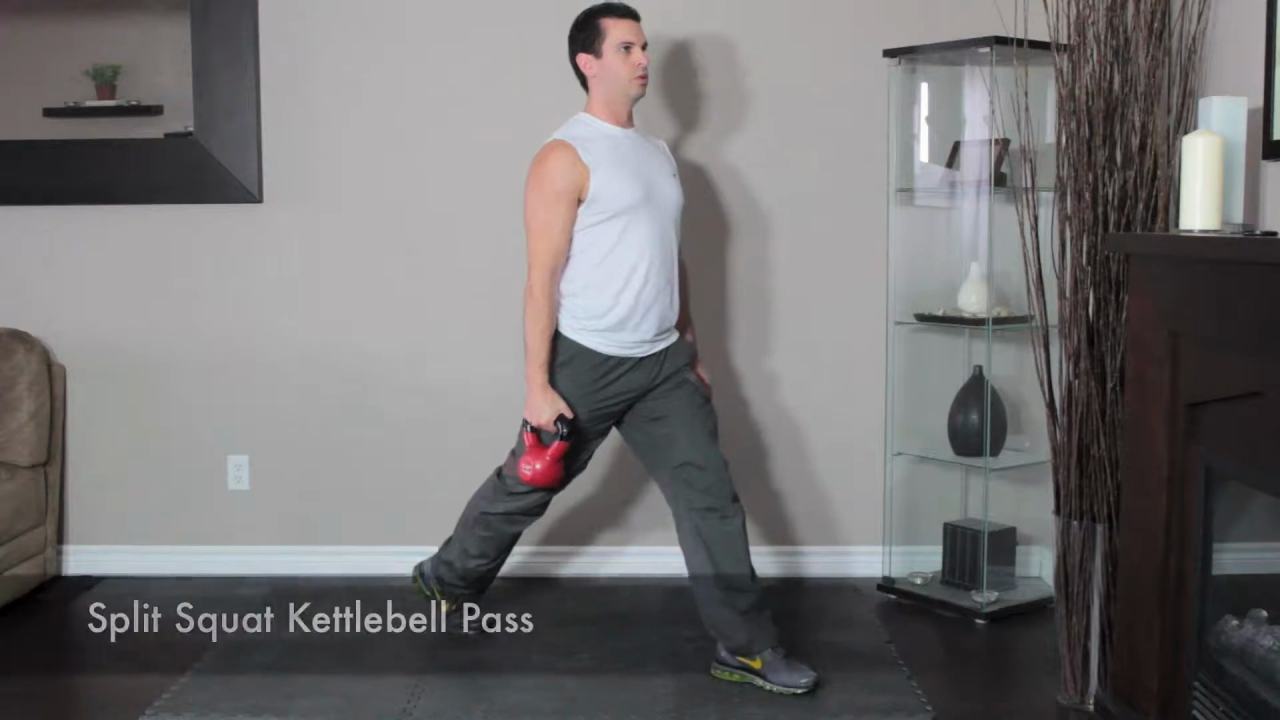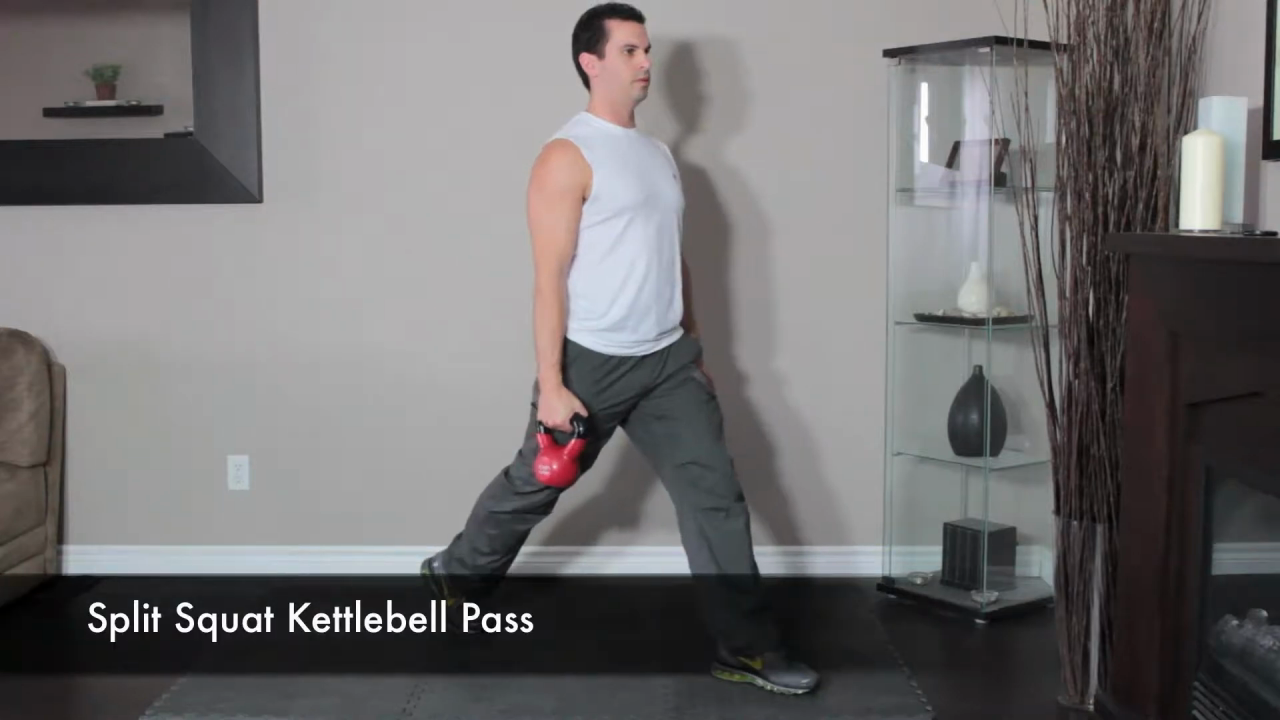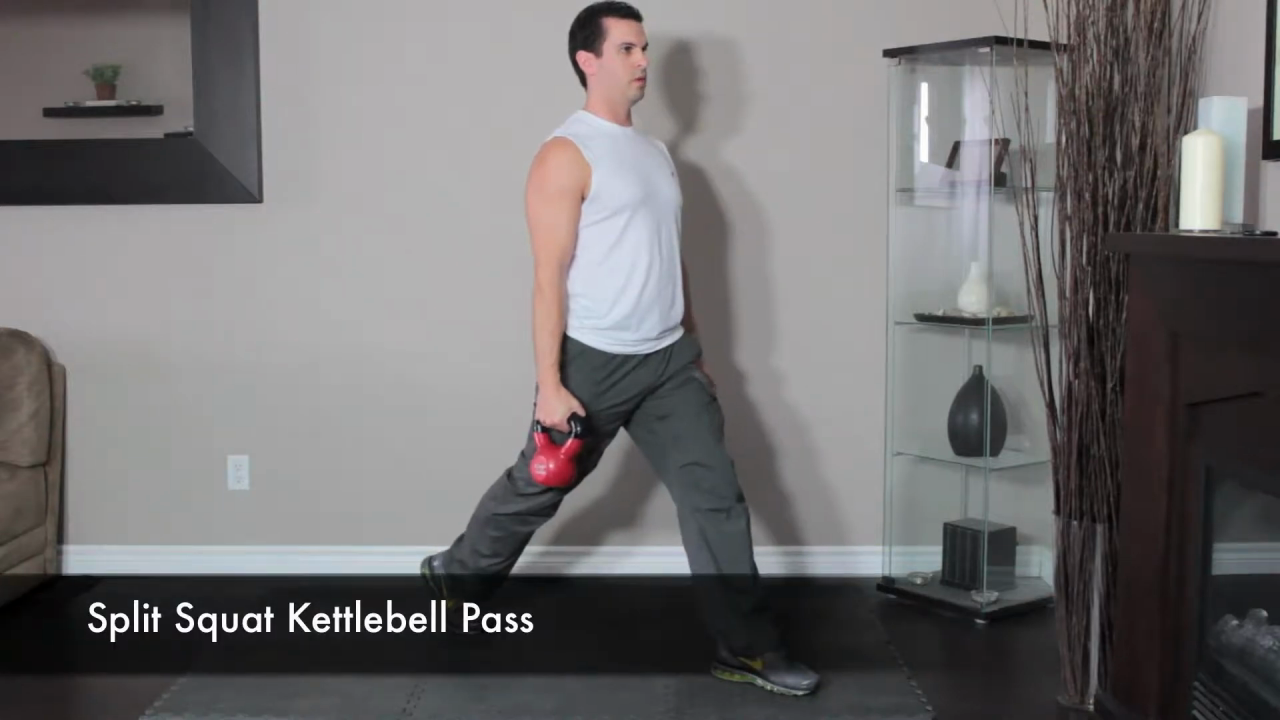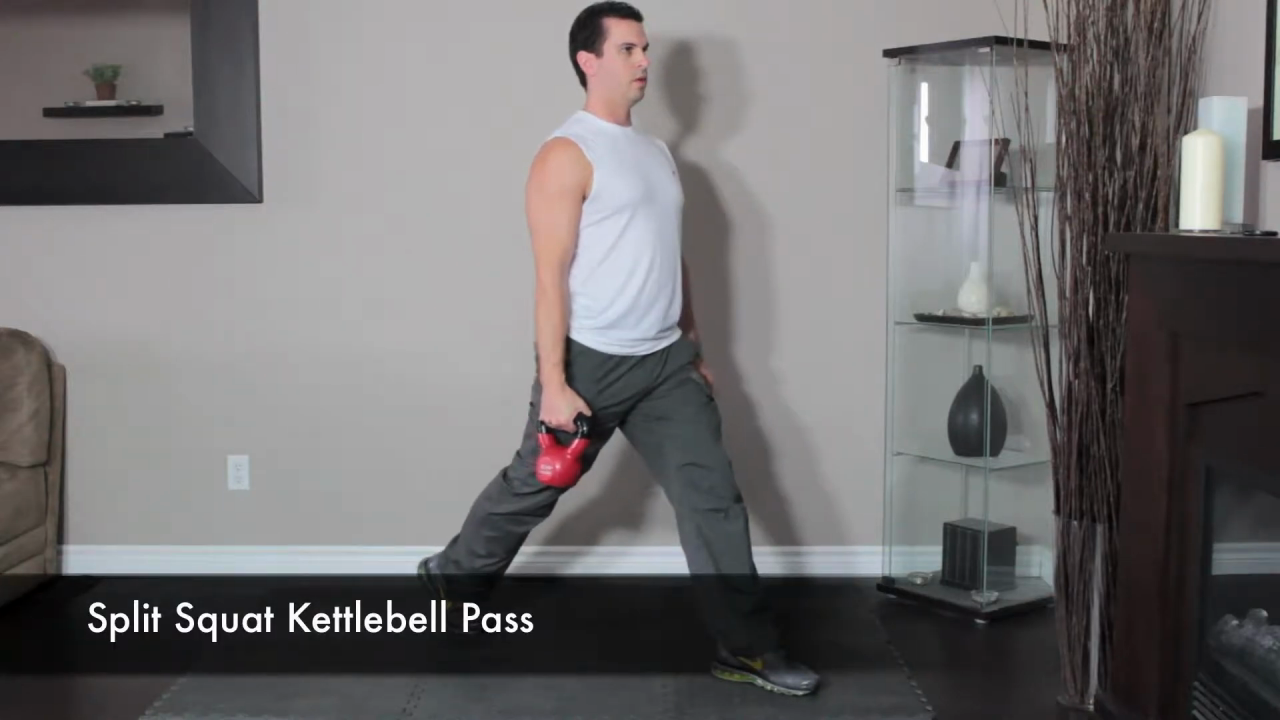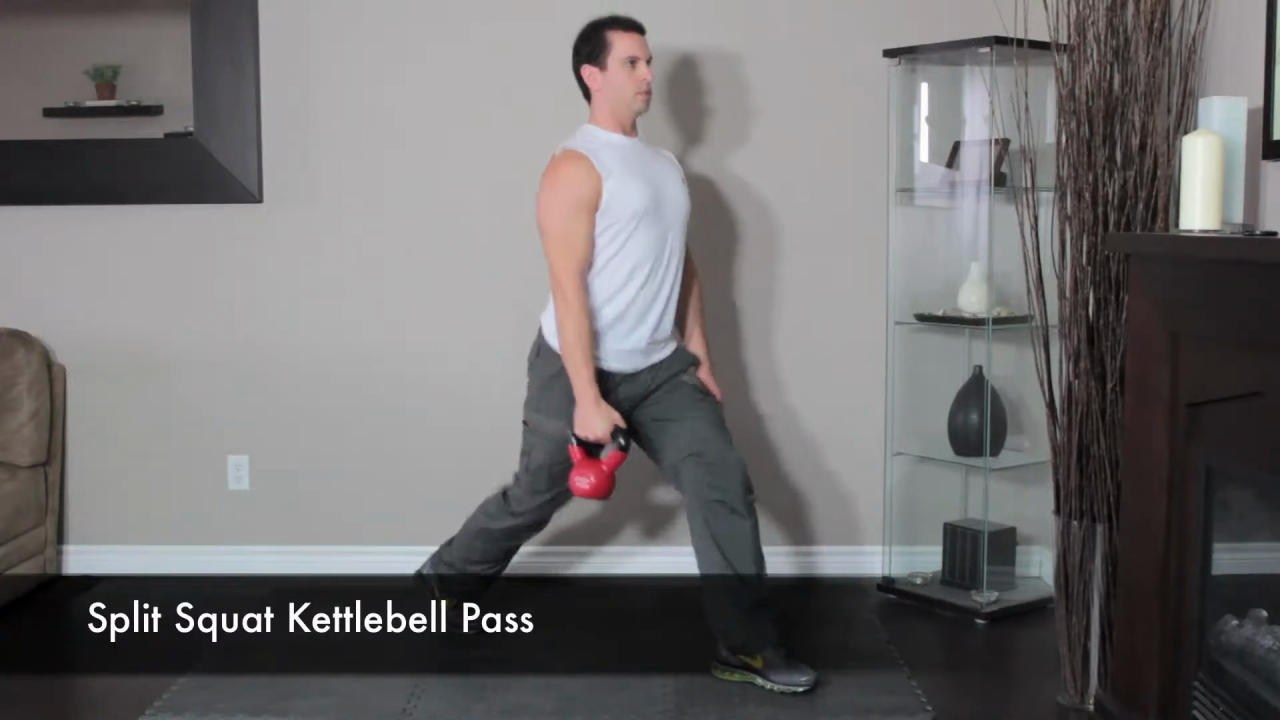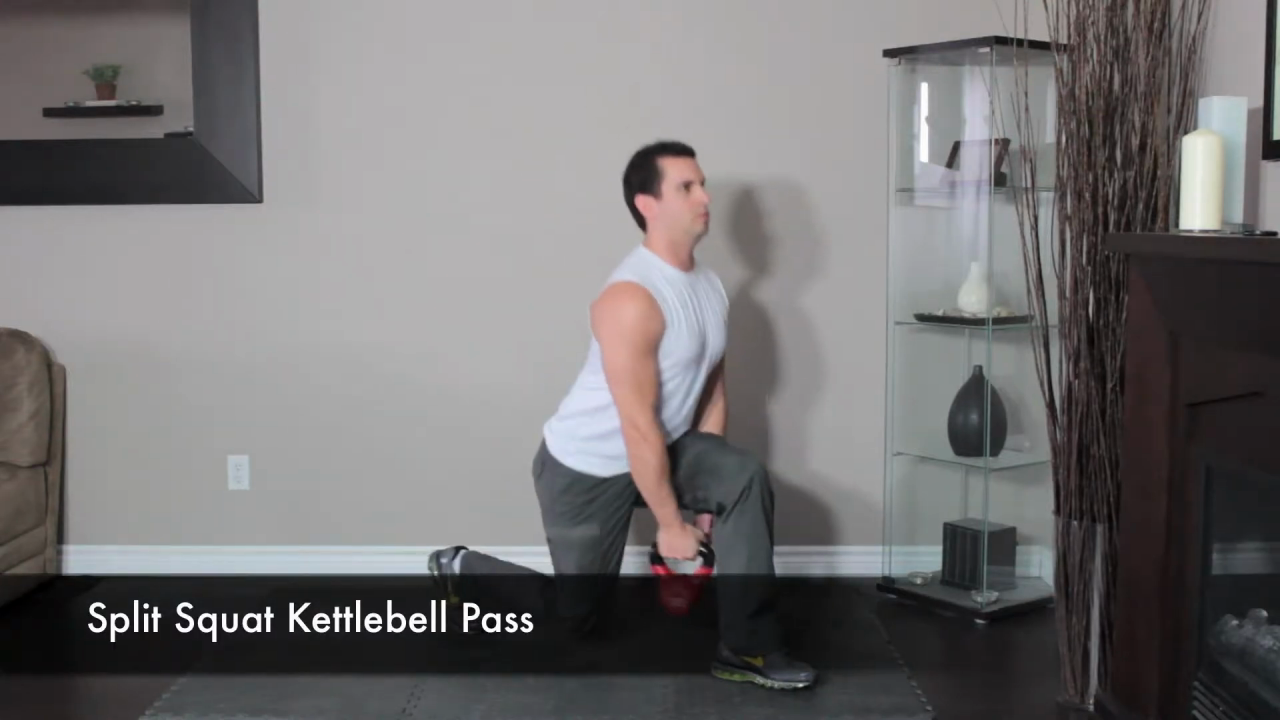
dt=0.5s
person 1, frame 1
left shoulder: (657, 152)
right shoulder: (566, 157)
right elbow: (542, 276)
left wrist: (691, 352)
right wrist: (537, 384)
left hip: (662, 361)
right hip: (587, 362)
left knee: (709, 495)
right knee: (527, 487)
left ankle: (744, 645)
right ankle: (448, 579)
person 1, frame 2
left shoulder: (658, 153)
right shoulder: (568, 156)
right elbow: (551, 276)
left wrist: (693, 352)
right wrist: (551, 384)
left hip: (668, 360)
right hip: (592, 362)
left knee: (714, 492)
right knee: (532, 487)
left ankle: (746, 646)
right ankle: (454, 575)
person 1, frame 3
left shoulder: (655, 152)
right shoulder: (566, 155)
right elbow: (550, 275)
left wrist: (693, 349)
right wrist: (549, 384)
left hip: (669, 359)
right hip: (593, 361)
left knee: (715, 494)
right knee: (538, 487)
left ankle: (746, 647)
right ankle: (455, 577)
person 1, frame 4
left shoulder: (656, 151)
right shoulder: (567, 155)
right elbow: (551, 276)
left wrist: (694, 348)
right wrist: (553, 383)
left hip: (665, 359)
right hip: (591, 361)
left knee: (712, 494)
right knee: (533, 487)
left ankle: (747, 647)
right ankle: (451, 577)
person 1, frame 5
left shoulder: (663, 163)
right shoulder: (576, 167)
left elbow: (682, 267)
right elbow: (569, 289)
left wrist: (698, 355)
right wrist: (587, 397)
left hip: (659, 366)
right hip: (581, 364)
left knee: (724, 483)
right knee: (533, 500)
left ankle: (745, 646)
right ankle: (444, 578)
person 1, frame 6
left shoulder: (710, 286)
right shoulder: (631, 300)
left elbow: (711, 390)
right elbow: (638, 429)
left wrist: (708, 492)
right wrist: (670, 523)
left hip: (659, 445)
right hip: (584, 466)
left knee: (745, 480)
right knee: (573, 611)
left ankle: (746, 648)
right ankle: (462, 570)
